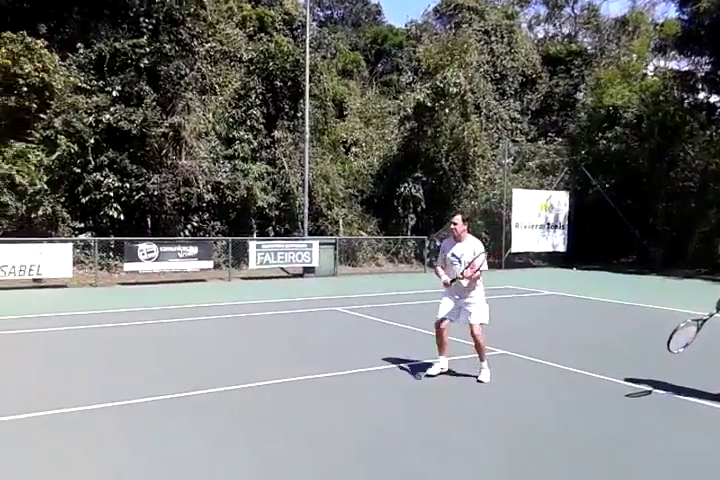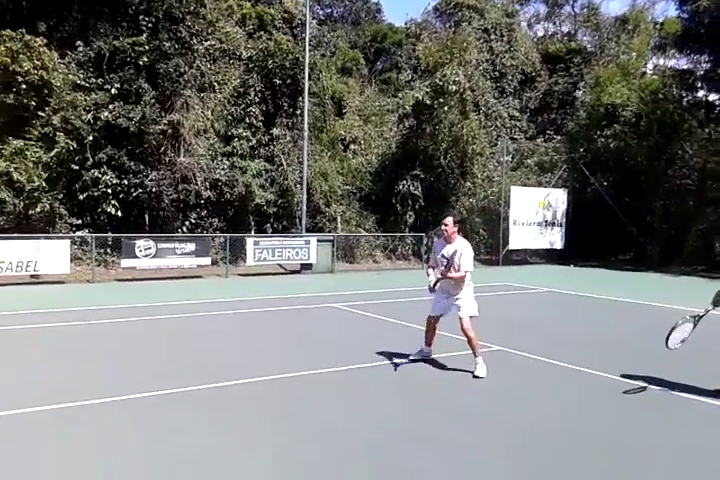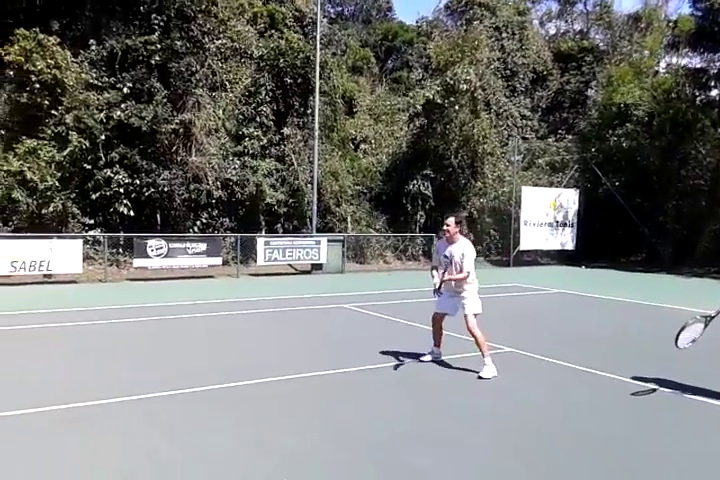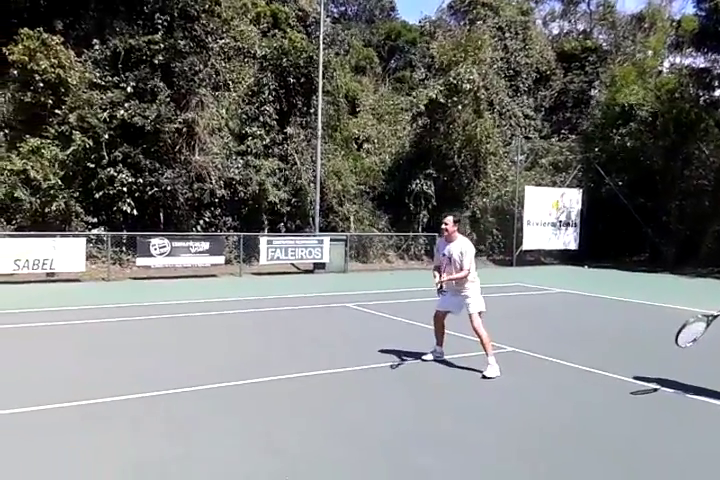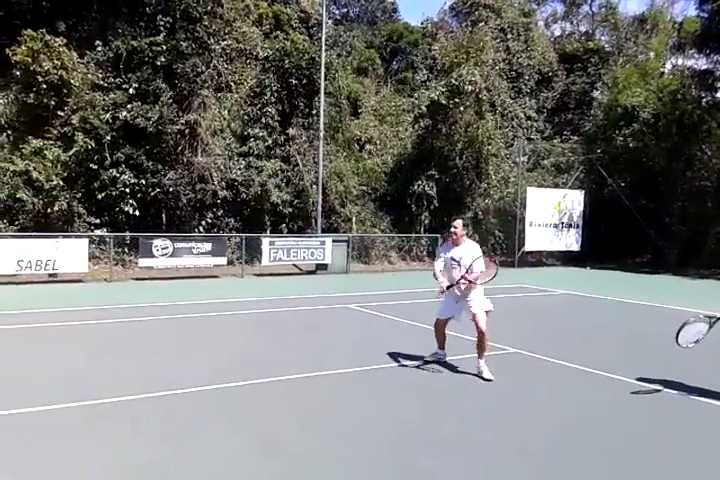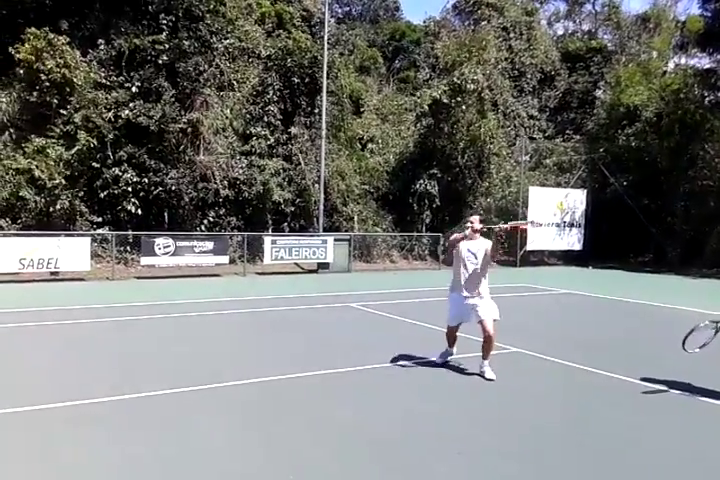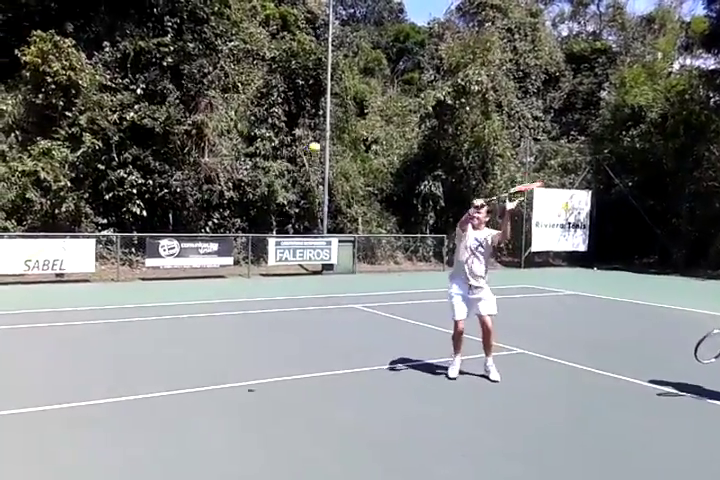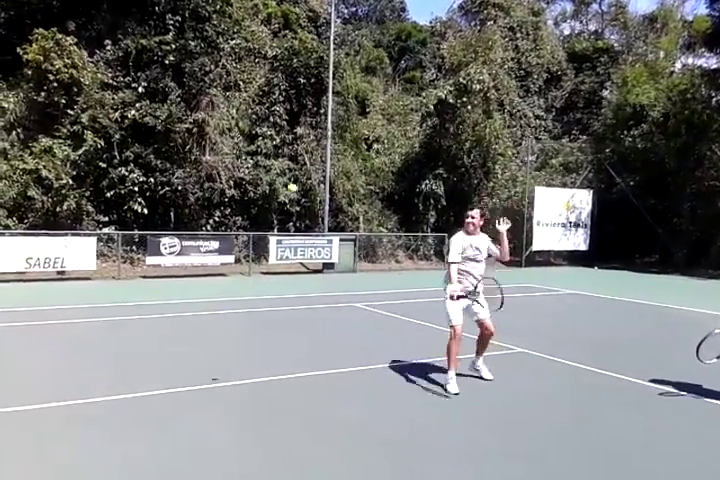
dt=0.2s
person 1, frame 1
left shoulder: (476, 245)
right shoulder: (446, 244)
left elbow: (478, 273)
right elbow: (438, 266)
left wrist: (470, 275)
right wrist: (442, 277)
left hip: (472, 295)
right hip: (451, 293)
left knee: (476, 333)
right knee: (440, 325)
left ankle: (484, 367)
right ankle: (442, 362)
person 1, frame 2
left shoulder: (464, 247)
right shoulder: (438, 244)
left elbow: (463, 274)
right elbow: (432, 266)
left wrist: (450, 276)
right wrist: (431, 276)
left hip: (462, 292)
right hip: (442, 291)
left knee: (466, 327)
right knee: (430, 321)
left ankle: (480, 363)
right ankle: (426, 350)
person 1, frame 3
left shoulder: (466, 247)
right shoulder: (440, 244)
left elbow: (465, 275)
right elbow: (435, 266)
left wrist: (448, 278)
right wrist: (436, 278)
left hip: (467, 290)
right hip: (448, 290)
left knee: (471, 326)
right knee: (436, 319)
left ankle: (489, 364)
right ankle: (436, 352)
person 1, frame 4
left shoulder: (465, 246)
right shoulder: (440, 243)
left elbow: (465, 273)
right elbow: (437, 266)
left wrist: (448, 278)
right wrist: (437, 278)
left hip: (469, 289)
right hip: (450, 289)
left knee: (477, 325)
right knee: (438, 317)
left ankle: (492, 364)
right ankle: (438, 351)
person 1, frame 5
left shoulder: (473, 248)
right shoulder: (445, 248)
left elbow: (477, 274)
right elbow: (437, 270)
left wrist: (470, 278)
right wrist: (441, 281)
left hip: (472, 294)
right hip: (452, 294)
left knee: (481, 328)
right knee: (439, 325)
left ankle: (481, 364)
right ankle: (441, 353)
person 1, frame 6
left shoulder: (485, 244)
right shoulder: (459, 240)
left elbow: (492, 253)
right elbow: (450, 242)
right wrist: (466, 234)
left hip: (480, 295)
right hip: (458, 294)
left knee: (489, 333)
right knee: (451, 330)
left ankle: (485, 365)
right ankle: (450, 350)
person 1, frame 7
left shoulder: (490, 234)
right shoulder: (464, 230)
left elbow: (505, 236)
right elbow: (462, 223)
left wrist: (507, 213)
right wrist: (472, 210)
left hip: (480, 286)
right hip: (459, 285)
left knee: (487, 326)
right knee: (459, 327)
left ankle: (489, 364)
right ankle: (456, 358)
person 1, frame 8
left shoulder: (485, 240)
right shoulder: (457, 239)
left elbow: (504, 257)
right elbow: (453, 265)
left wrist: (502, 233)
right wrist: (454, 286)
right hip: (456, 292)
left knee: (489, 330)
right knee: (456, 332)
left ankle: (478, 363)
right ankle: (451, 376)
